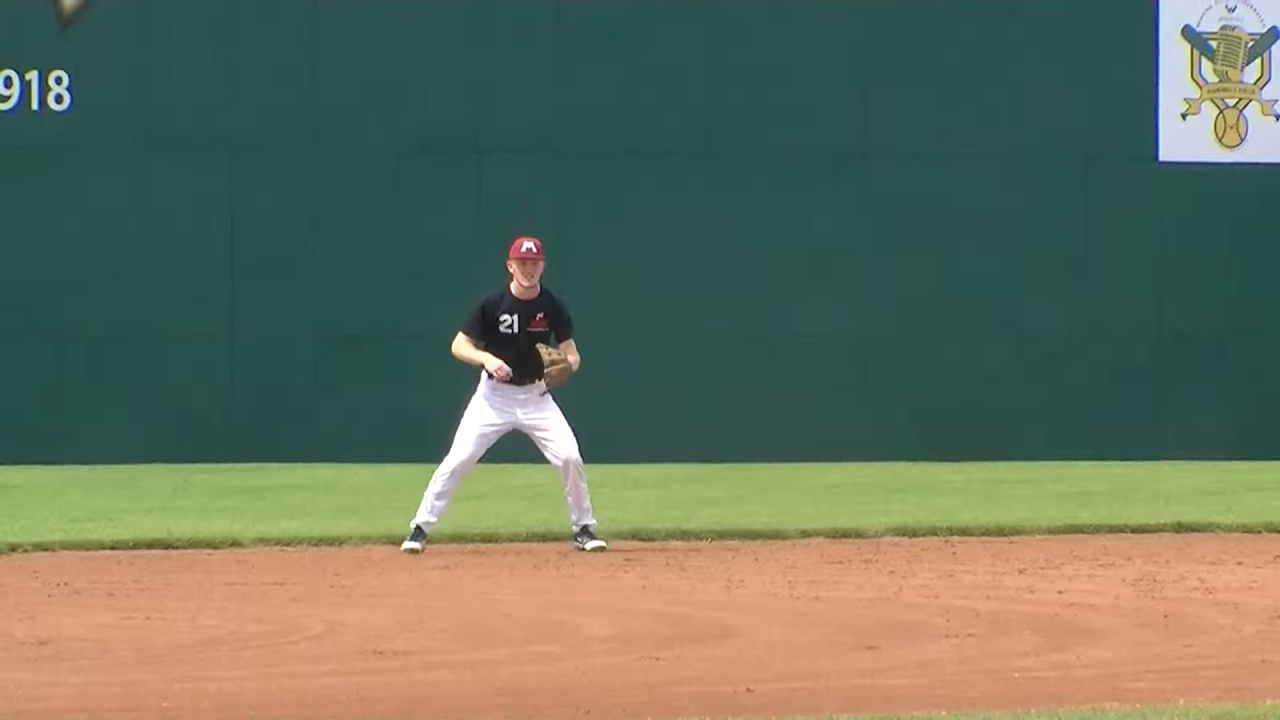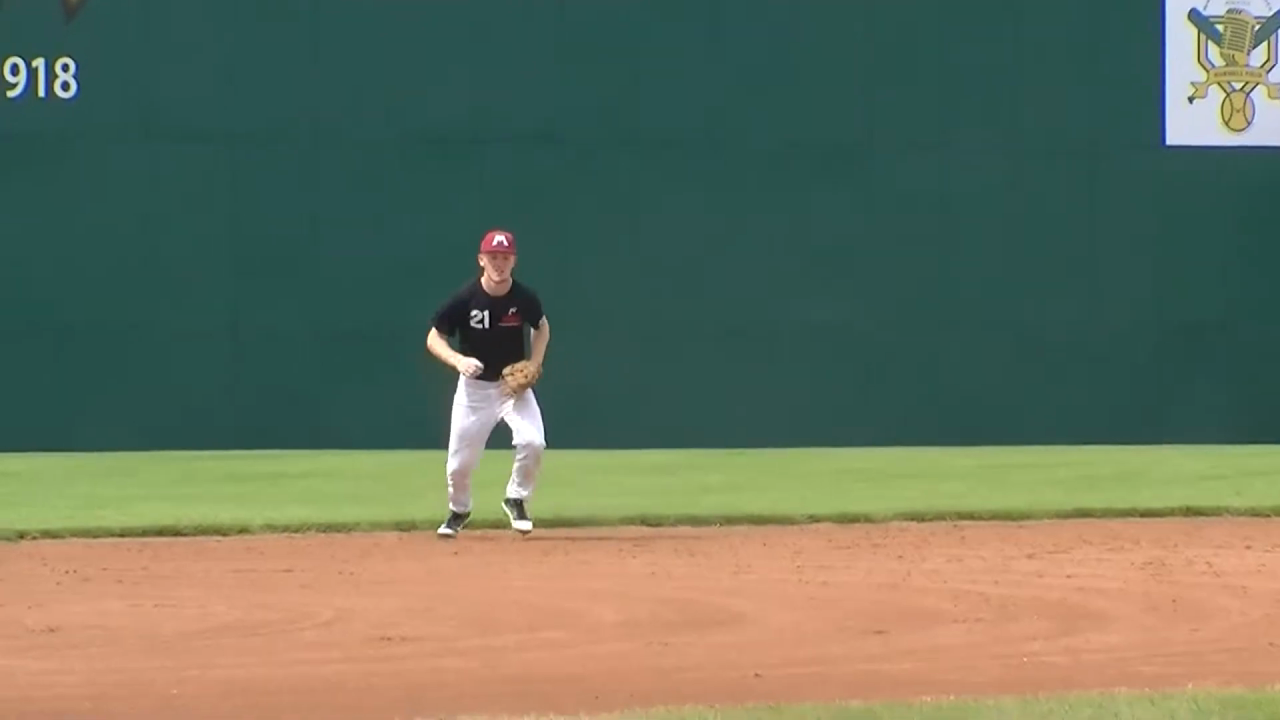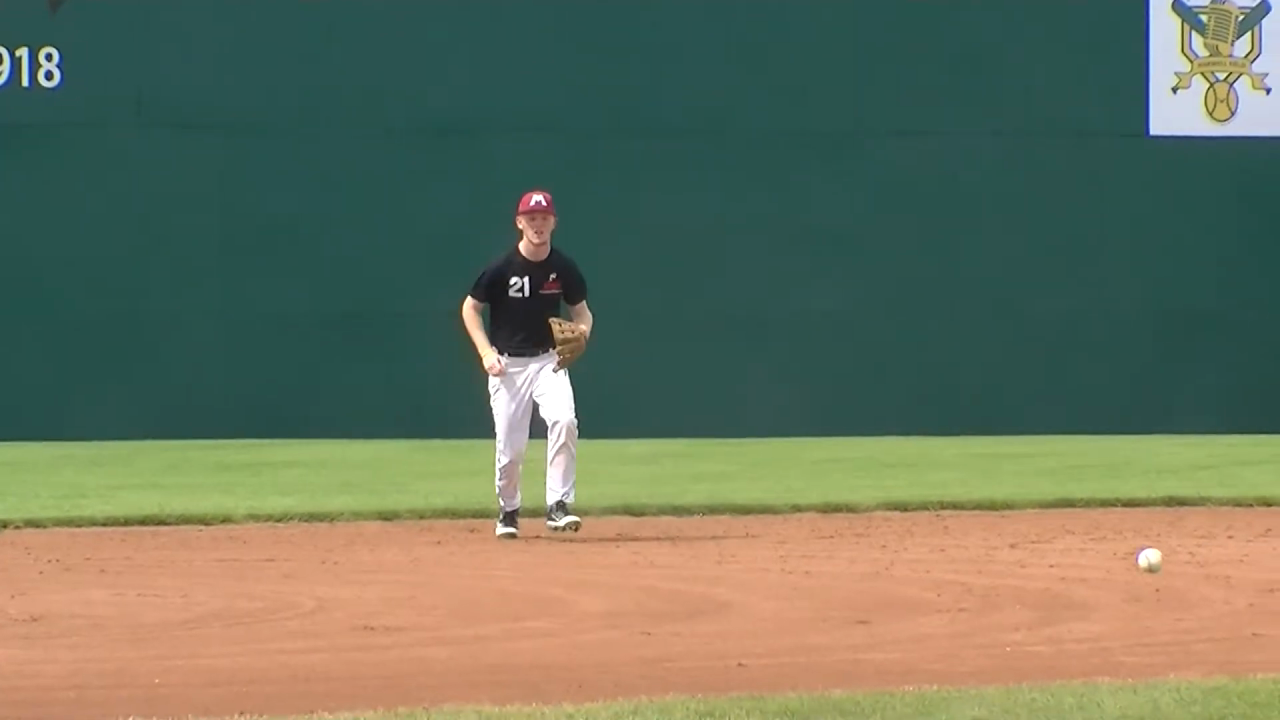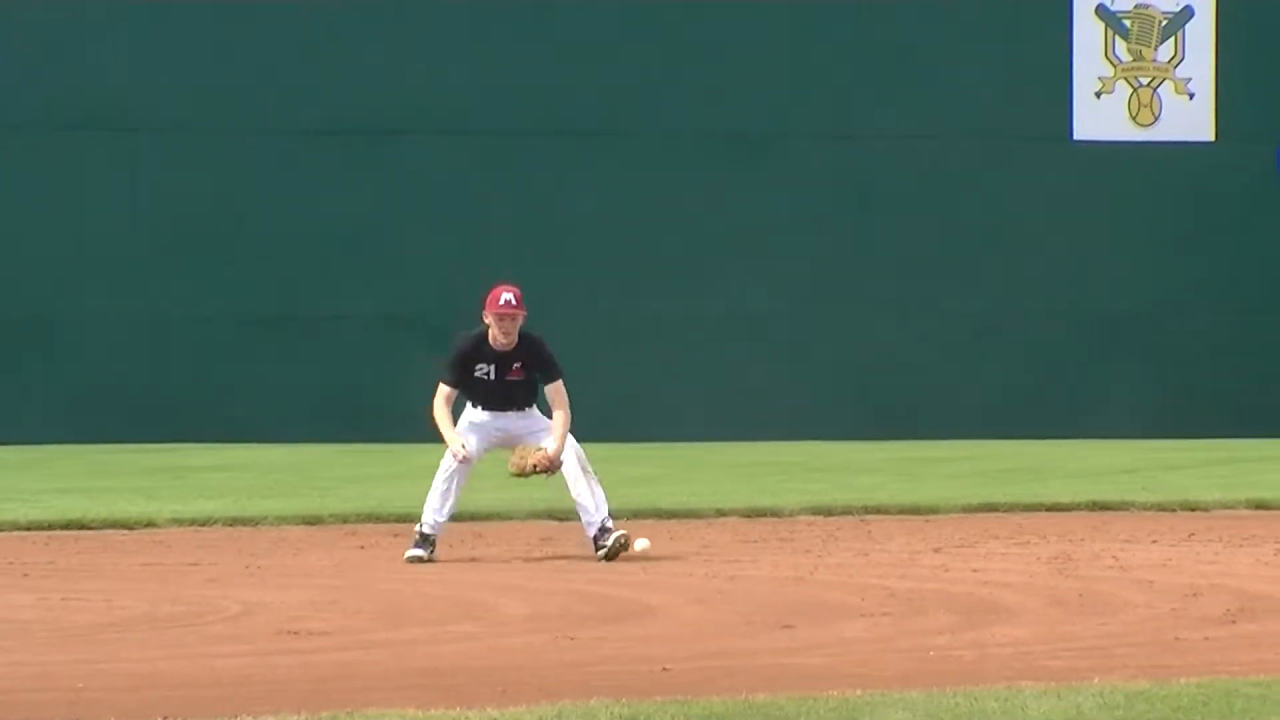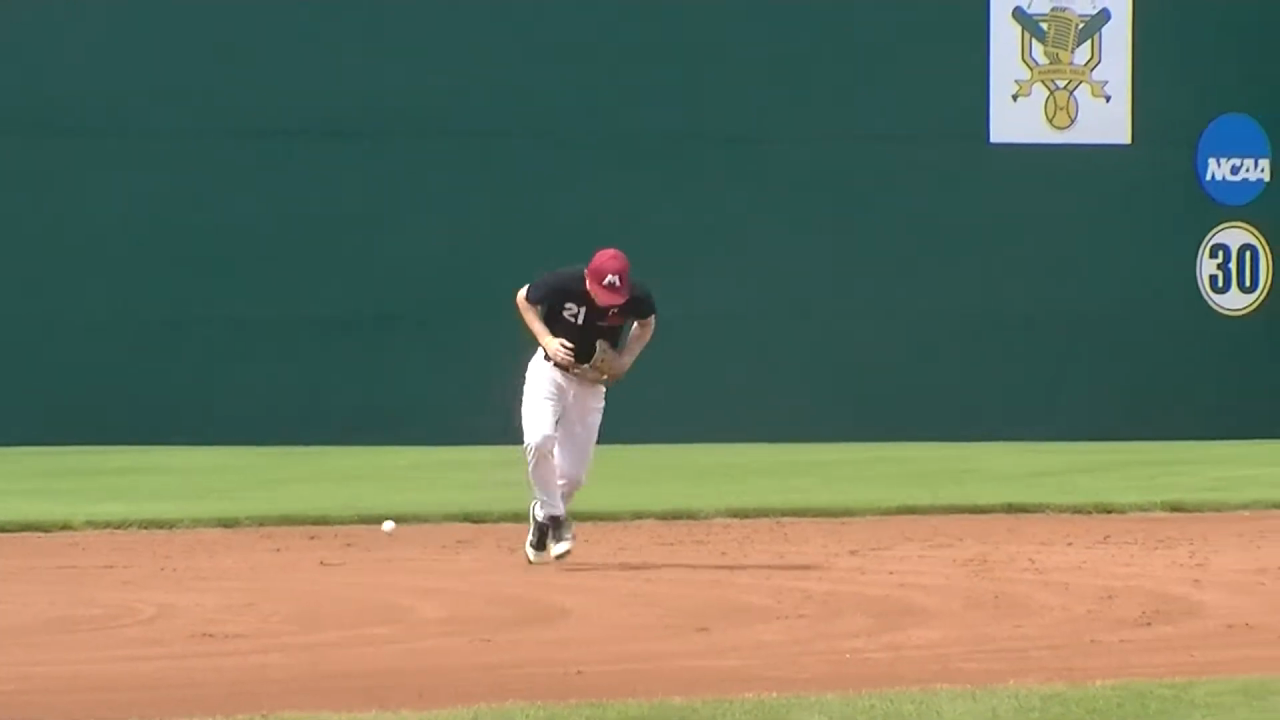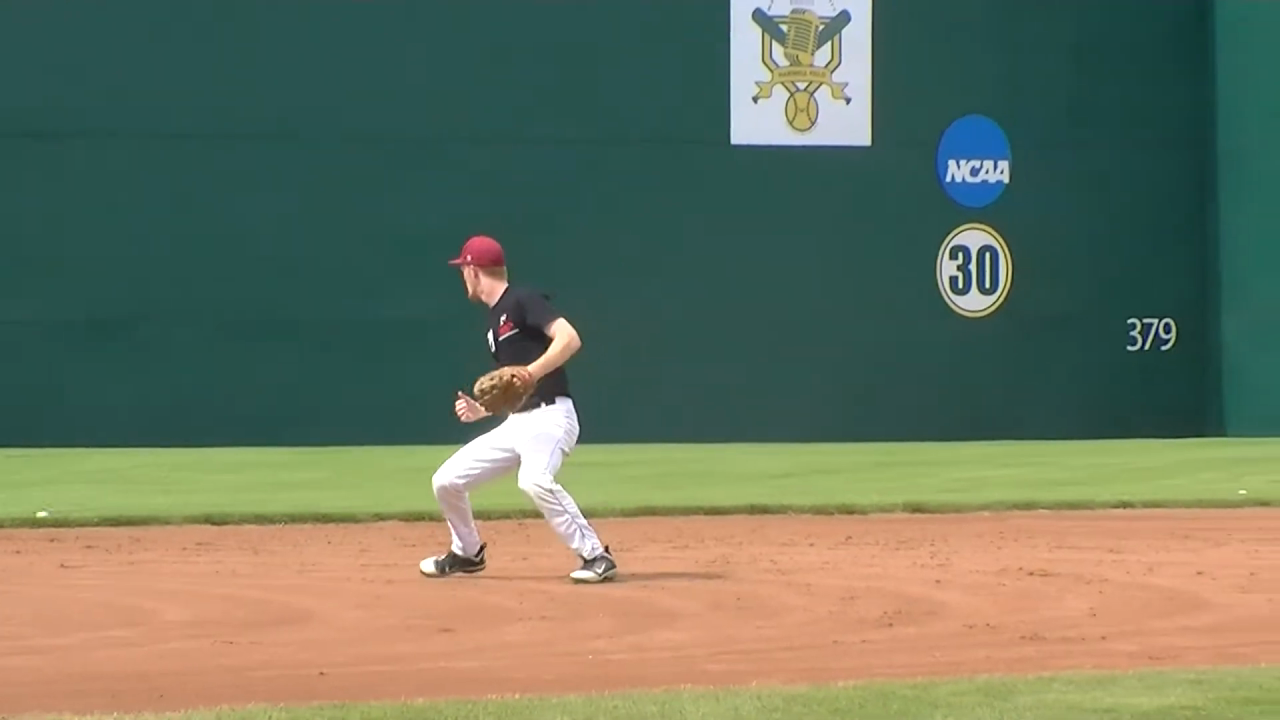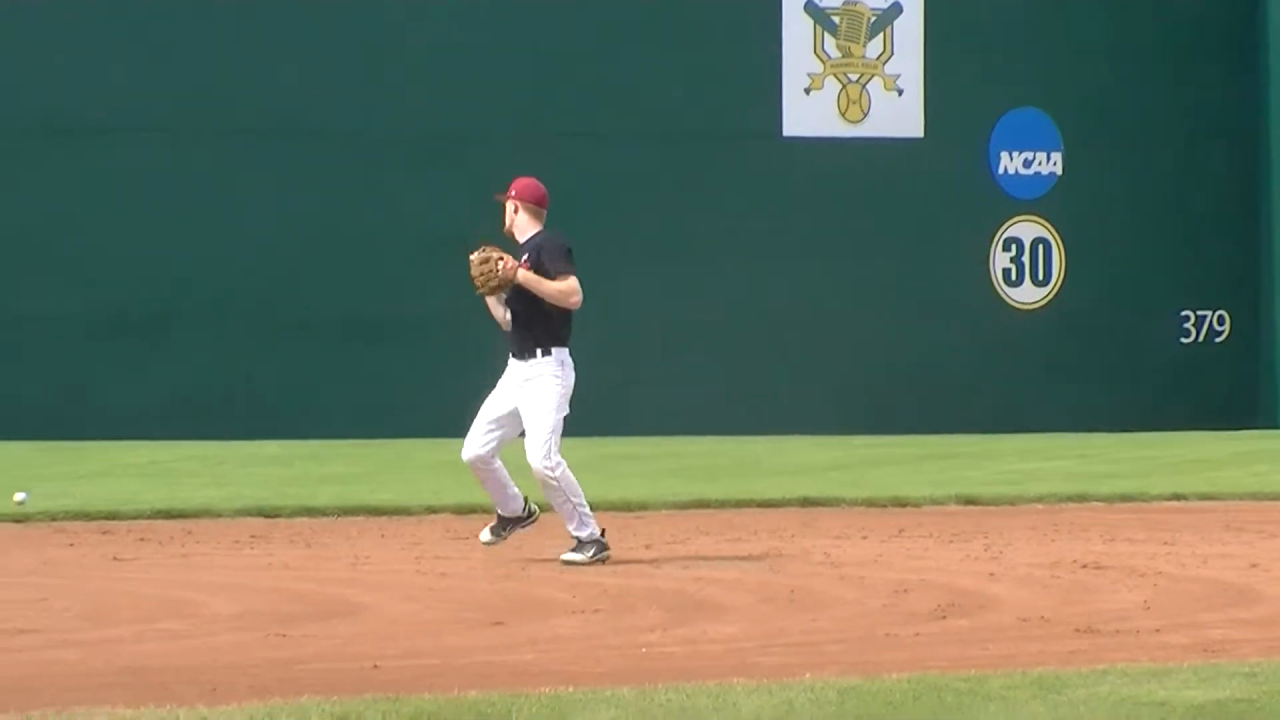
dt=0.7s
person 1, frame 1
left shoulder: (554, 308)
right shoulder: (491, 303)
left elbow: (571, 354)
right elbow: (459, 346)
left wrist: (568, 365)
right wrist: (487, 358)
left hip: (535, 395)
right hip: (494, 393)
left knee: (570, 457)
right knee: (458, 460)
left ankle: (583, 529)
right ankle: (420, 528)
person 1, frame 2
left shoulder: (525, 297)
right shoulder: (462, 299)
left elbow: (542, 327)
right elbow: (434, 339)
left wrist: (534, 365)
right wrist: (457, 359)
right hip: (473, 388)
left knee: (532, 443)
right knee: (460, 464)
left ankle: (516, 499)
right ankle: (459, 511)
person 1, frame 3
left shoulder: (565, 267)
right shoulder: (500, 267)
left elbow: (582, 311)
right elbow: (470, 310)
left wrist: (582, 330)
right wrist: (486, 352)
left hip: (549, 361)
right hip: (507, 366)
left knee: (565, 420)
right knee: (511, 449)
left ankle: (559, 505)
right ankle: (508, 510)
person 1, frame 4
left shoulder: (534, 348)
right shoulder: (468, 349)
left elbow: (560, 406)
right elbow: (442, 401)
left wrist: (556, 445)
right wrist: (451, 437)
left hip: (523, 417)
right hip: (480, 417)
left knee: (571, 450)
right knee: (458, 454)
left ankle: (601, 530)
right ankle: (427, 535)
person 1, frame 5
left shoulder: (635, 296)
right shoulder: (560, 282)
left elbow: (647, 325)
right elbow: (523, 299)
left wrist: (622, 362)
right wrist: (547, 341)
left hip: (590, 383)
right hip: (548, 374)
left knee: (573, 475)
right knee: (539, 439)
left ankle: (543, 517)
right ankle: (551, 518)
person 1, frame 6
left shoulder: (524, 301)
right shoulder: (494, 318)
left elbow: (570, 338)
left wrist: (533, 372)
right wrist: (481, 408)
left hip: (549, 418)
right hip: (515, 423)
left knee: (535, 481)
right knee: (446, 482)
left ankle: (596, 555)
right ankle: (467, 553)
person 1, frame 7
left shoulder: (549, 246)
right shoulder: (518, 255)
left elbow: (574, 296)
left wrist: (523, 278)
left hip: (547, 370)
right hip: (515, 371)
left knee: (542, 458)
right knee: (475, 452)
left ankle: (590, 536)
right ankle: (513, 510)
